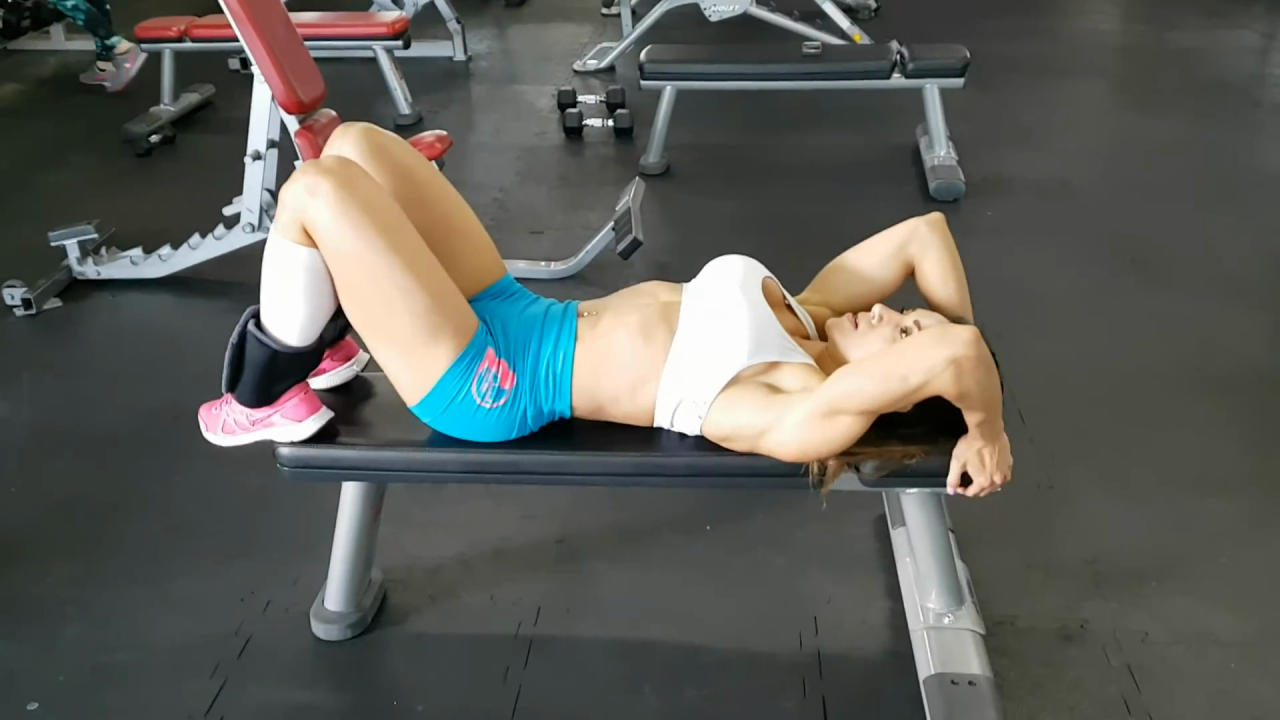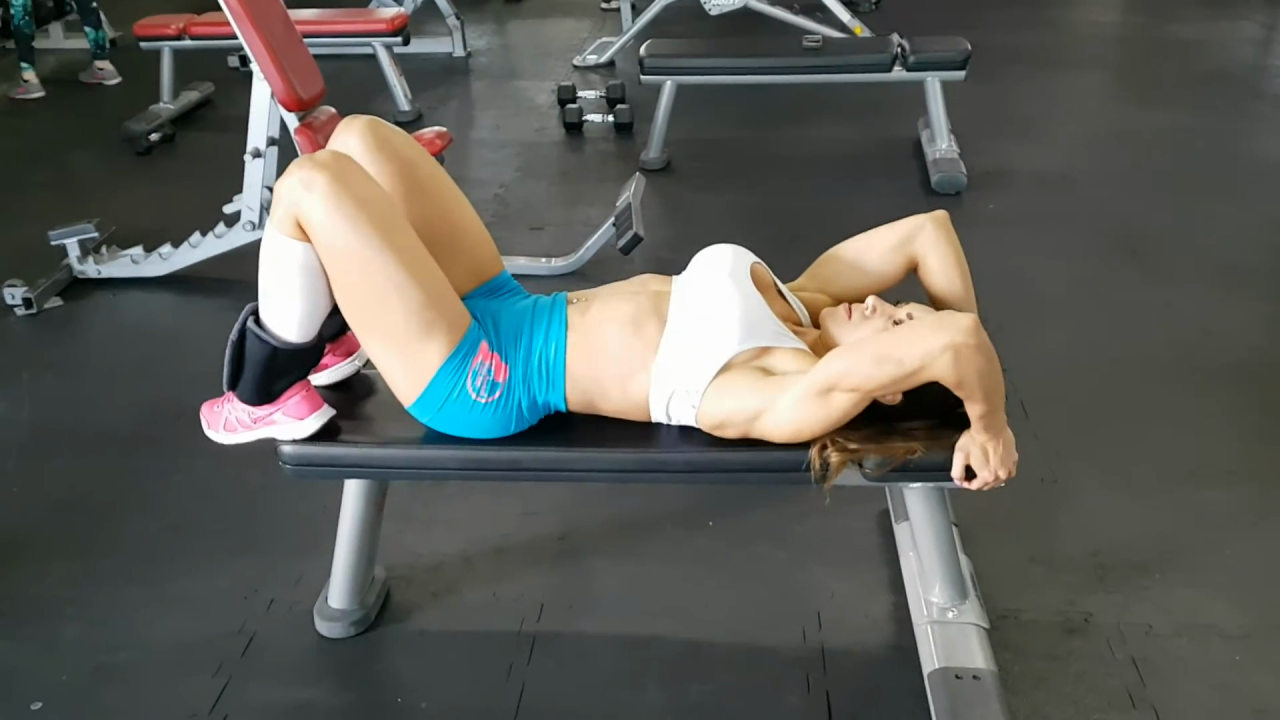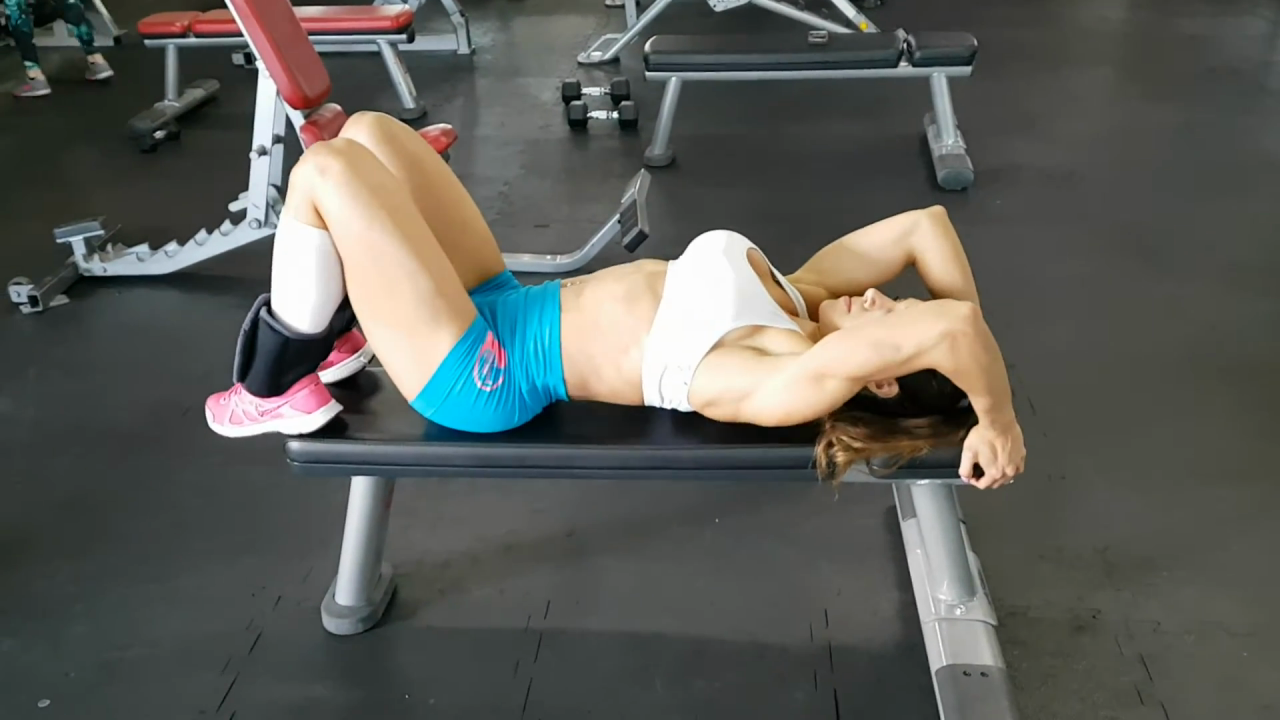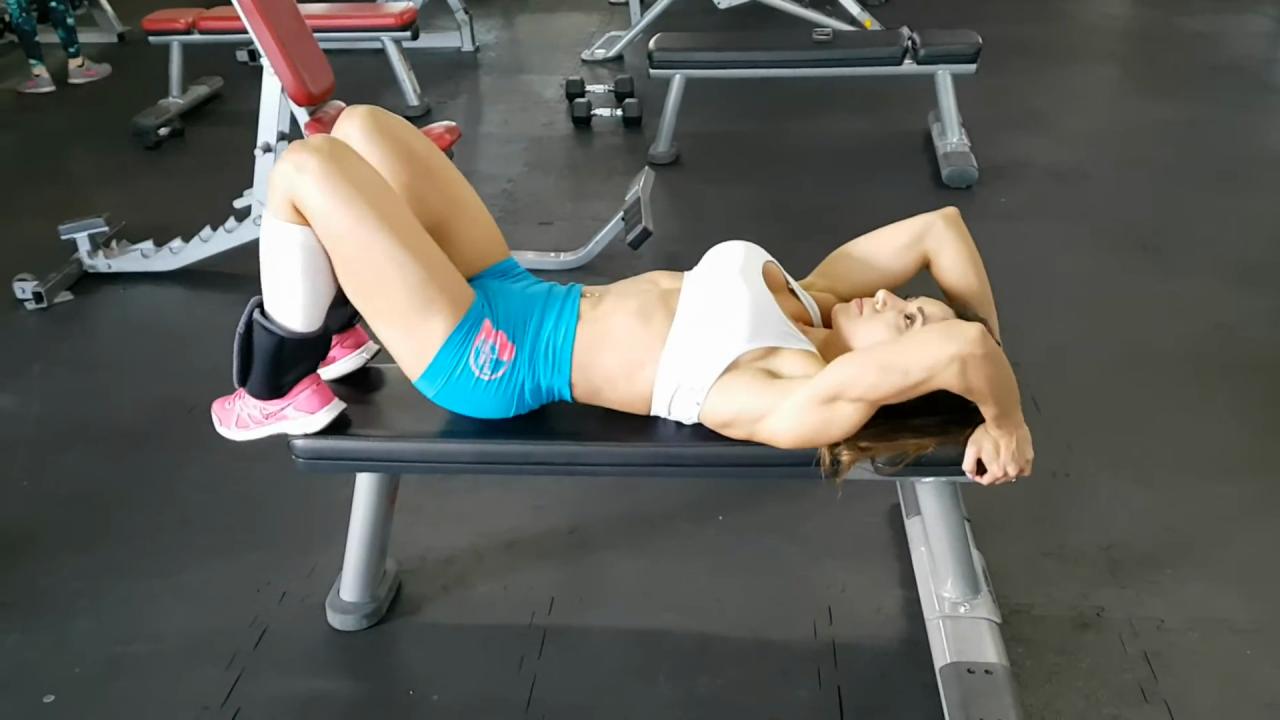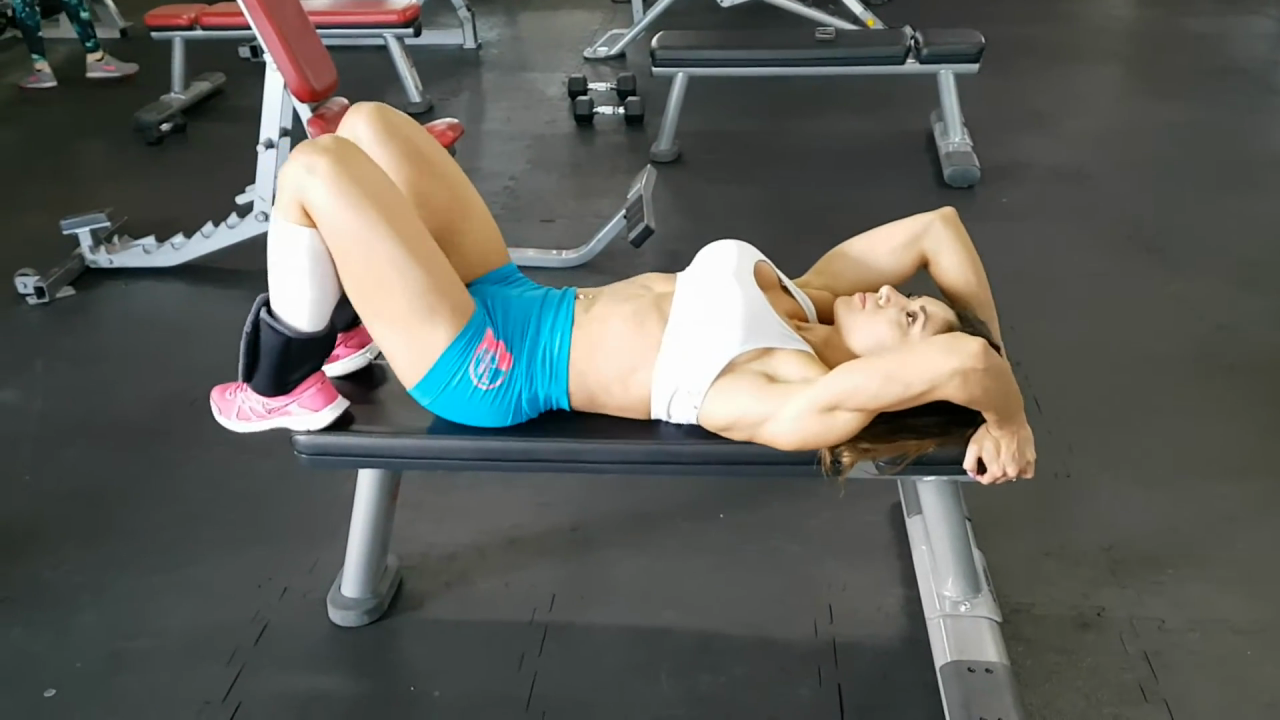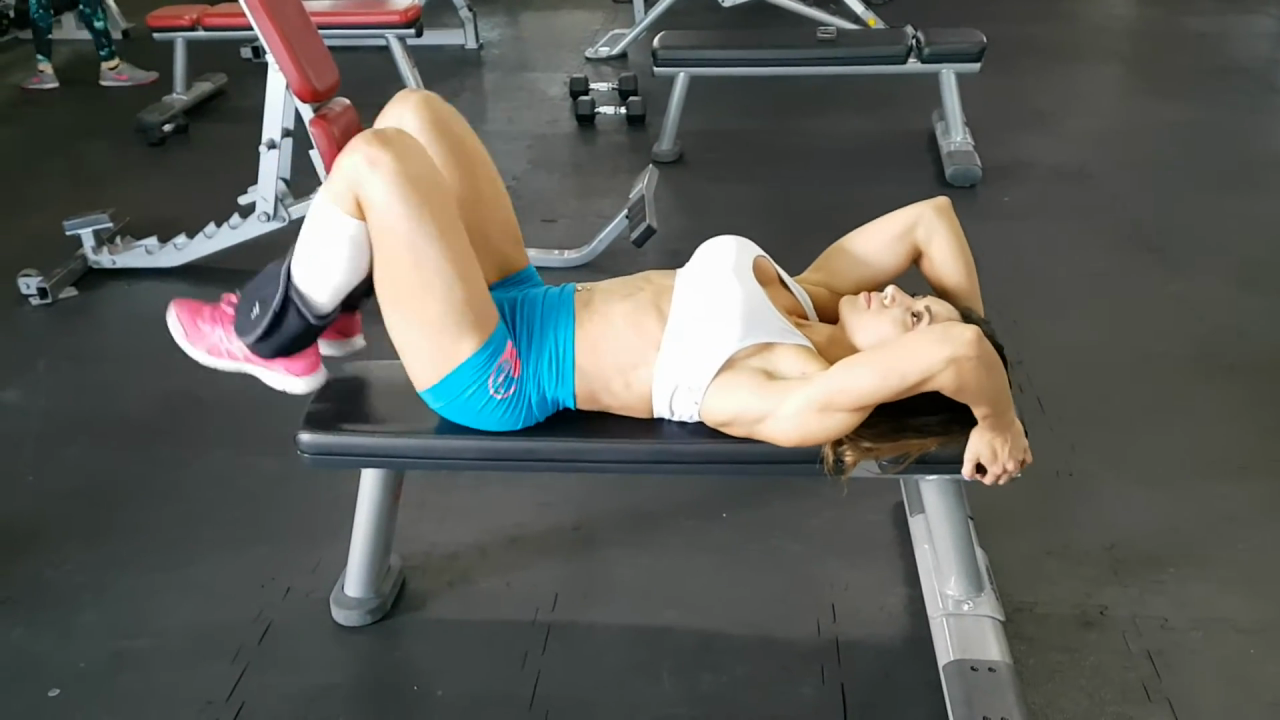
dt=0.3s
person 1, frame 1
left shoulder: (813, 414)
right shoulder: (806, 321)
left elbow: (957, 356)
right elbow: (925, 229)
left wrist: (985, 429)
right wrist: (964, 335)
left hip: (486, 387)
right hip: (512, 317)
left knee: (315, 188)
right knee: (352, 145)
left ankle: (270, 395)
right ankle: (327, 338)
person 1, frame 2
left shoulder: (808, 397)
right shoulder: (803, 311)
left elbow: (956, 338)
right elbow: (929, 228)
left wrist: (987, 420)
right wrist: (971, 341)
left hip: (478, 385)
right hip: (503, 315)
left knee: (311, 183)
right knee: (358, 137)
left ankle: (270, 393)
right ankle: (326, 336)
person 1, frame 3
left shoulder: (803, 380)
right shoulder: (801, 304)
left elbow: (952, 326)
right elbow: (924, 222)
left wrist: (996, 416)
right wrist: (973, 342)
left hip: (477, 377)
right hip: (501, 309)
left knee: (325, 170)
right knee: (367, 132)
left ankle: (279, 387)
right ankle: (334, 329)
person 1, frame 4
left shoulder: (815, 403)
right shoulder: (811, 308)
left elbow: (963, 350)
right elbow: (939, 225)
left wrist: (1003, 418)
right wrist: (992, 344)
left hip: (486, 361)
right hip: (513, 304)
left knee: (303, 168)
right knee: (358, 126)
left ankle: (280, 388)
right ankle: (335, 325)
person 1, frame 5
left shoulder: (814, 403)
right shoulder: (810, 305)
left elbow: (963, 365)
right elbow: (937, 224)
left wrist: (1007, 419)
right wrist: (992, 341)
left hip: (484, 371)
right hip: (514, 305)
left knee: (315, 169)
right knee: (366, 124)
left ankle: (284, 385)
right ankle: (342, 324)
person 1, frame 6
left shoulder: (816, 402)
right shoulder: (811, 309)
left elbow: (958, 349)
right elbow: (931, 217)
left wrist: (999, 423)
right wrist: (980, 338)
left hip: (488, 381)
right hip: (529, 315)
left knee: (385, 160)
right knee: (414, 112)
left ankle: (277, 337)
right ankle: (325, 310)
